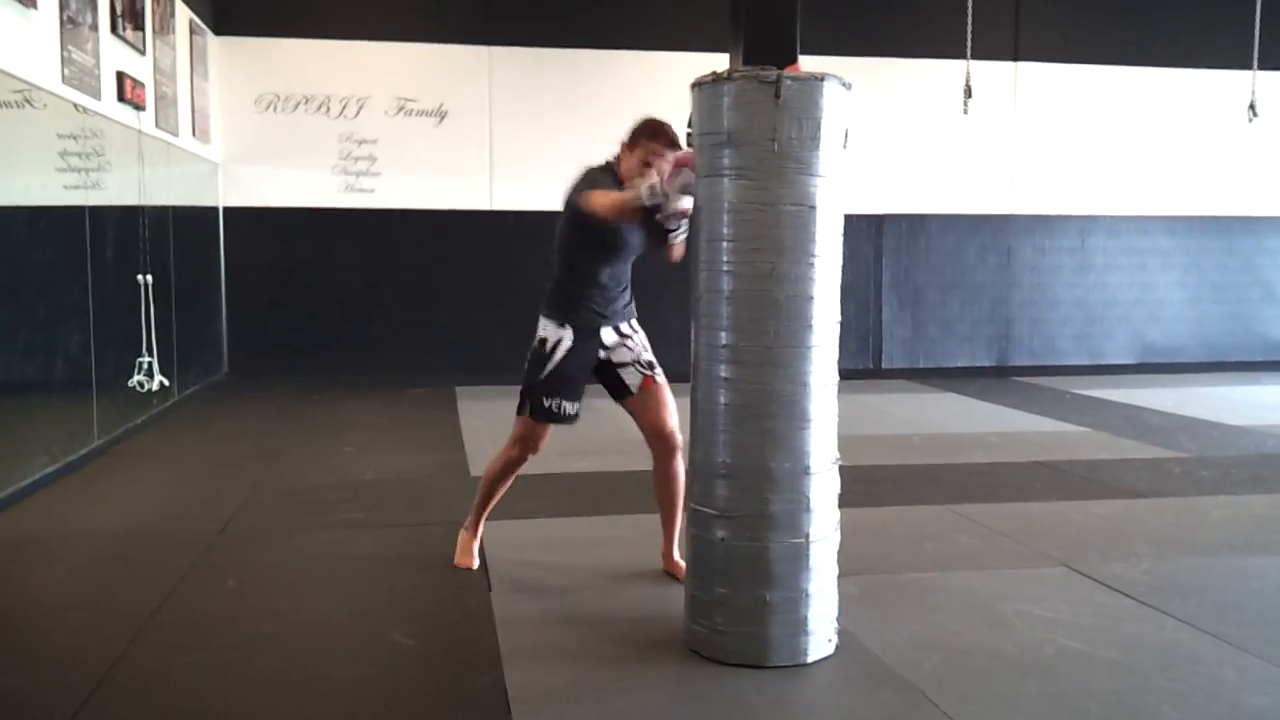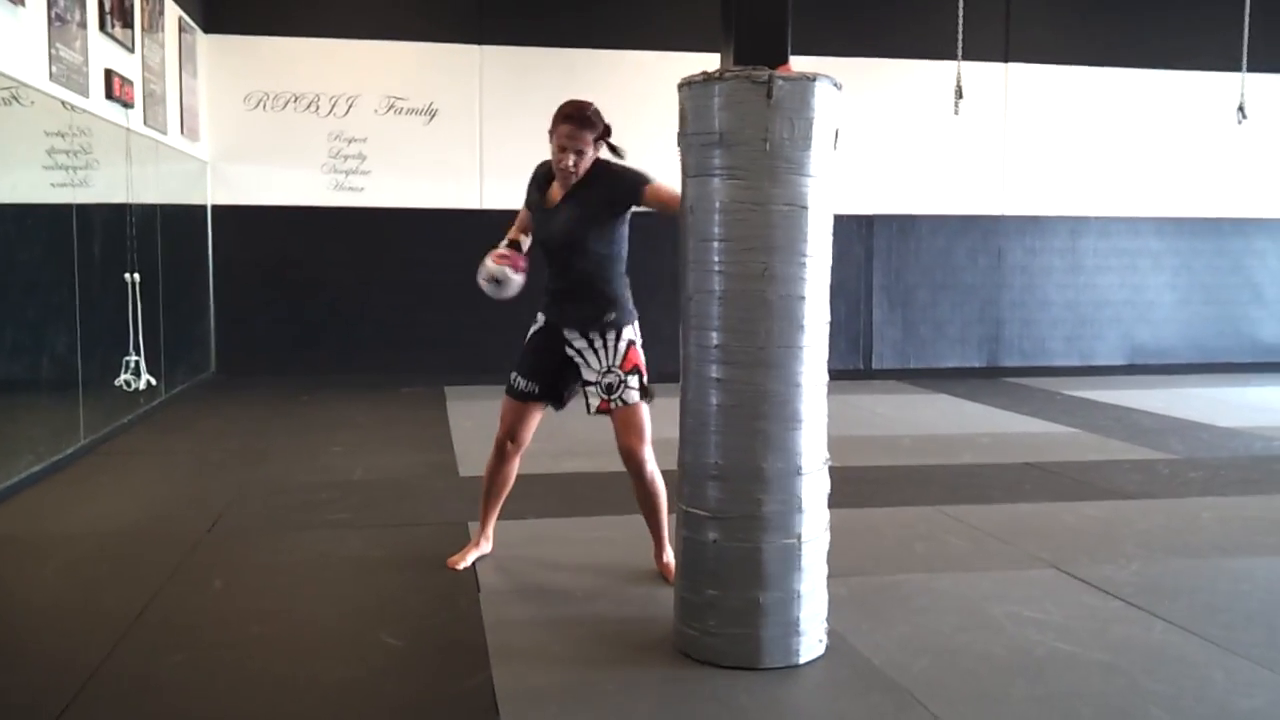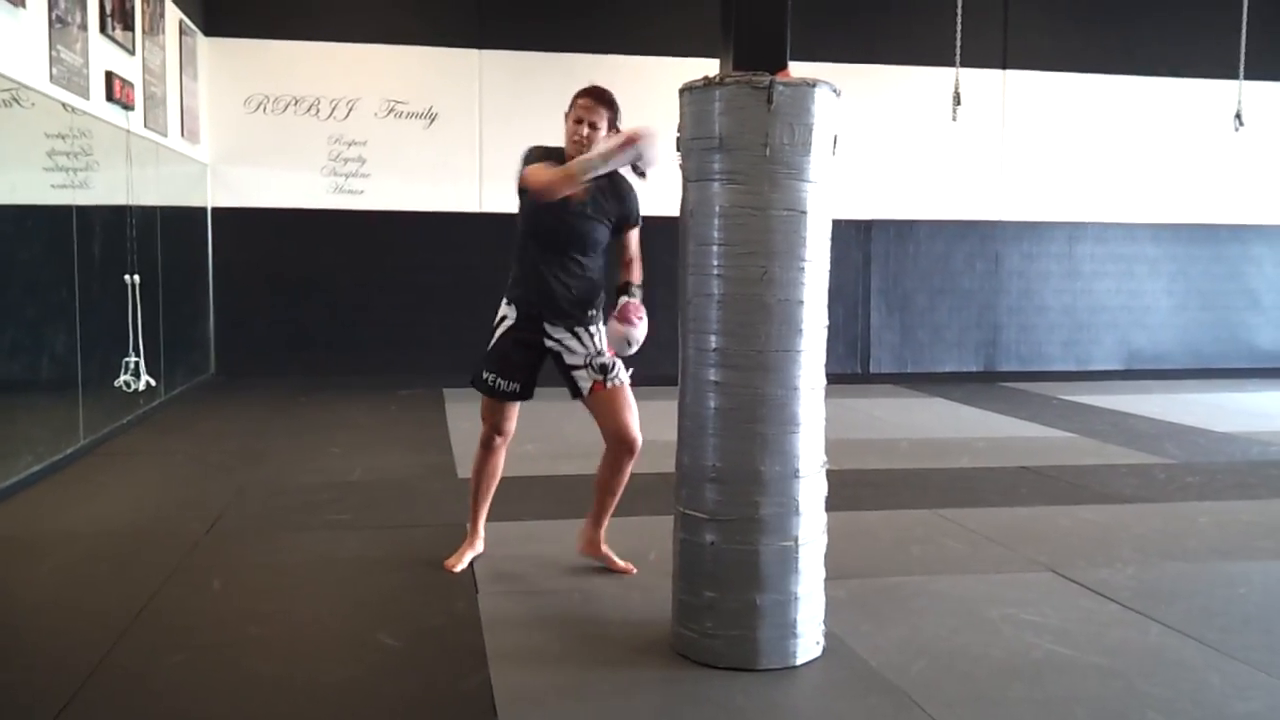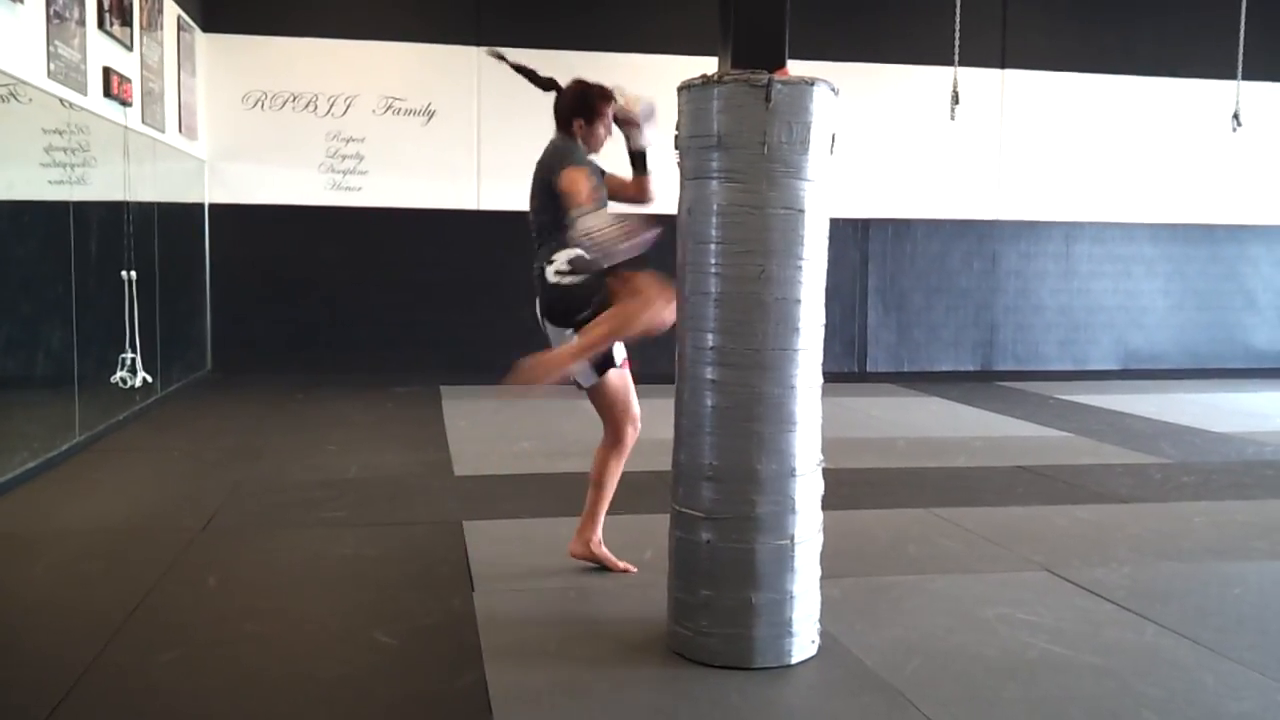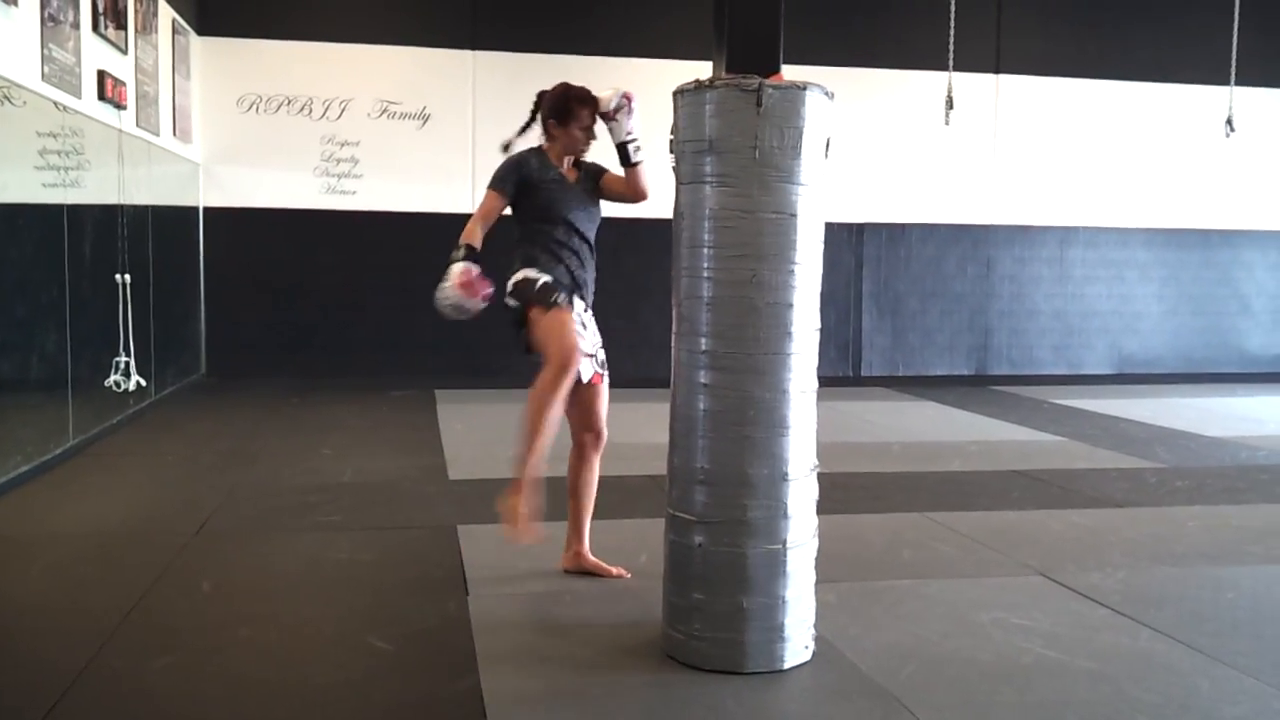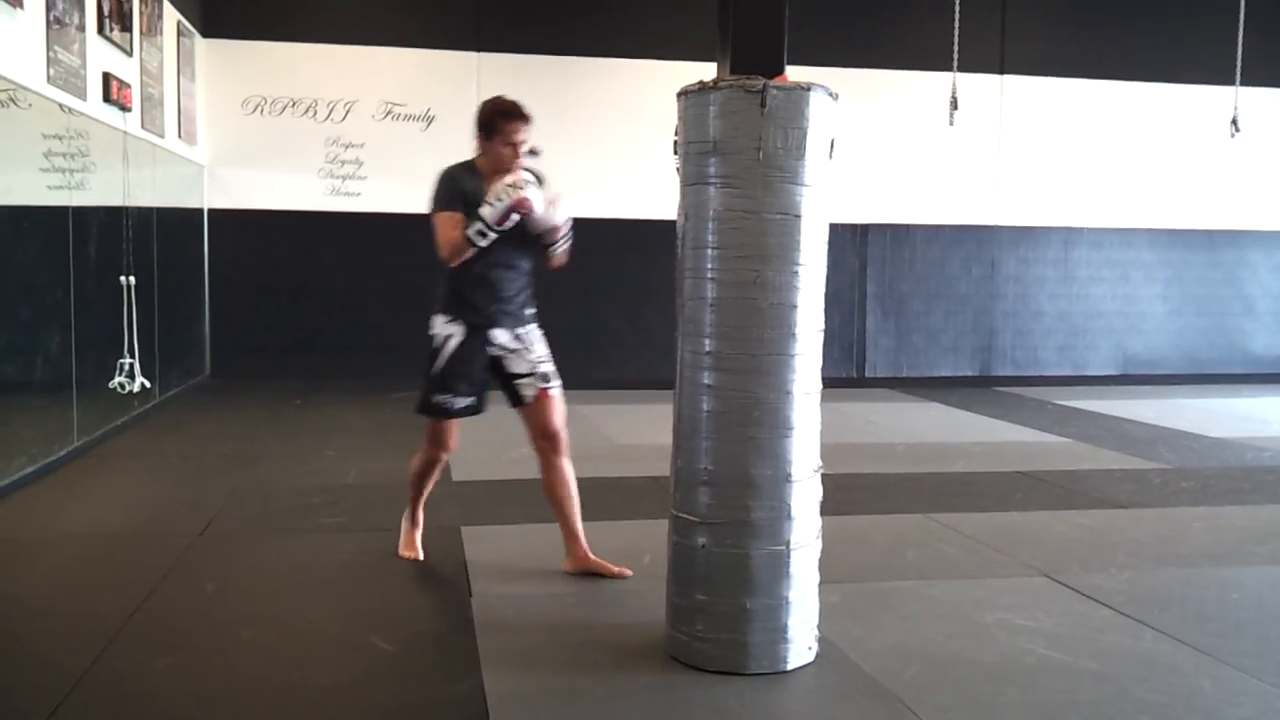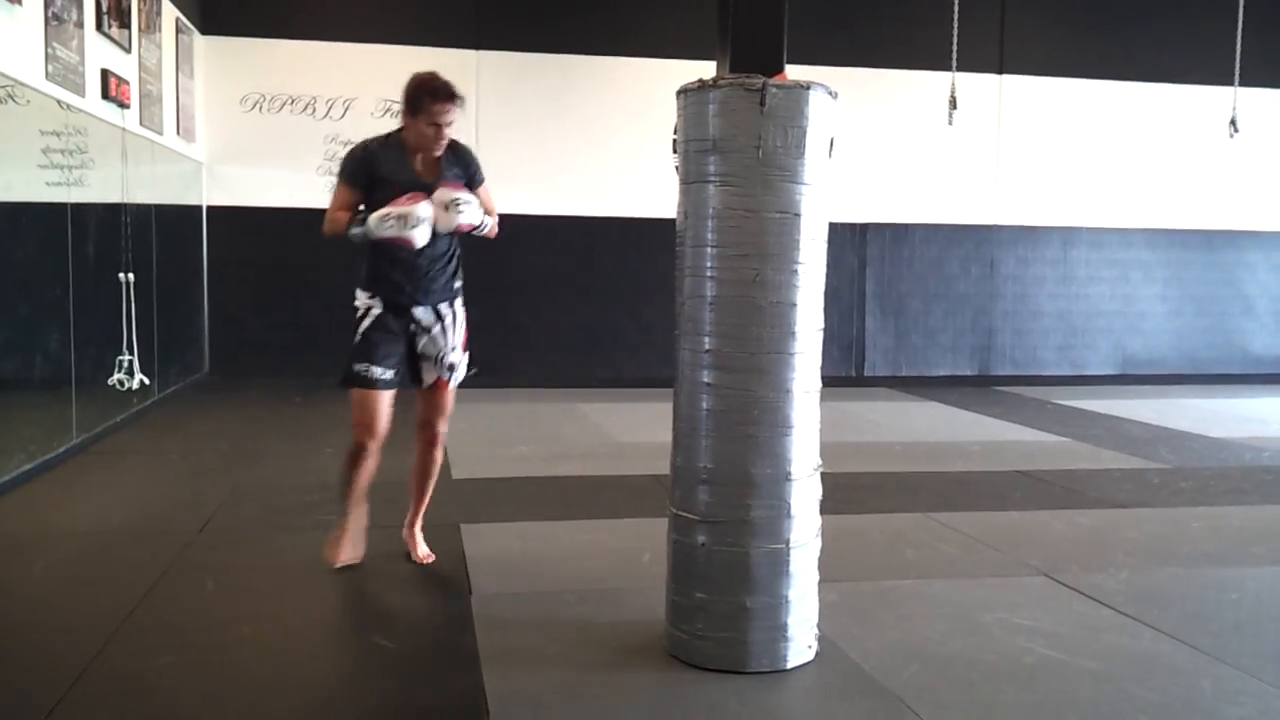
dt=0.3s
person 1, frame 1
left shoulder: (649, 193)
right shoulder: (595, 181)
left elbow: (673, 255)
right elbow: (607, 209)
left wrist: (676, 212)
right wrist: (658, 193)
left hip: (618, 327)
right hip: (567, 329)
left knee: (668, 438)
right knee: (524, 445)
left ankle: (671, 552)
right ankle: (471, 530)
person 1, frame 2
left shoulder: (615, 180)
right shoulder: (542, 177)
left elbow: (678, 202)
right elbow: (523, 228)
right wrist: (510, 246)
left hip: (607, 328)
right hip: (554, 324)
left knee: (636, 453)
right knee: (510, 438)
left ankle: (664, 552)
right ankle: (484, 536)
person 1, frame 3
left shoulder: (618, 190)
right shoulder: (541, 160)
left elbow: (631, 257)
right elbow: (549, 187)
left wrist: (630, 299)
right wrist: (610, 156)
left hip: (581, 324)
right hip: (523, 315)
left knee: (627, 439)
right knee: (495, 433)
left ankle: (593, 538)
right ankle: (474, 537)
person 1, frame 4
left shoulder: (586, 165)
right shoulder: (565, 152)
left elbow: (640, 194)
right elbow: (581, 194)
left wrist: (636, 144)
right wrist: (596, 222)
left hip: (587, 296)
right hip: (570, 274)
left knee: (625, 426)
right knee: (658, 308)
left ankle: (587, 539)
right ankle: (563, 360)
person 1, frame 5
left shoulder: (587, 172)
right shoulder: (524, 165)
left elbow: (639, 193)
right elbow: (481, 220)
left wrist: (624, 133)
right wrist: (464, 261)
left hip: (577, 305)
right hip: (540, 283)
left knee: (593, 433)
right knee: (564, 357)
left ankle: (577, 551)
right ankle: (521, 488)
person 1, frame 6
left shoulder: (529, 184)
right shoulder: (458, 181)
left elbow: (556, 259)
right elbow: (448, 252)
left wrist: (557, 231)
right wrist: (492, 215)
left hip: (517, 323)
right hip: (461, 325)
left knee: (553, 437)
right knee: (440, 445)
left ankle: (578, 551)
right ankle: (412, 518)
person 1, frame 7
left shoulder: (461, 159)
right shoulder: (369, 156)
left elbow: (492, 225)
right elbow: (332, 225)
left wrist: (474, 217)
right wrist: (374, 225)
left hip: (441, 304)
right hip: (384, 304)
left knee: (433, 429)
right knee: (369, 432)
left ankle: (413, 527)
right ankle: (349, 522)
